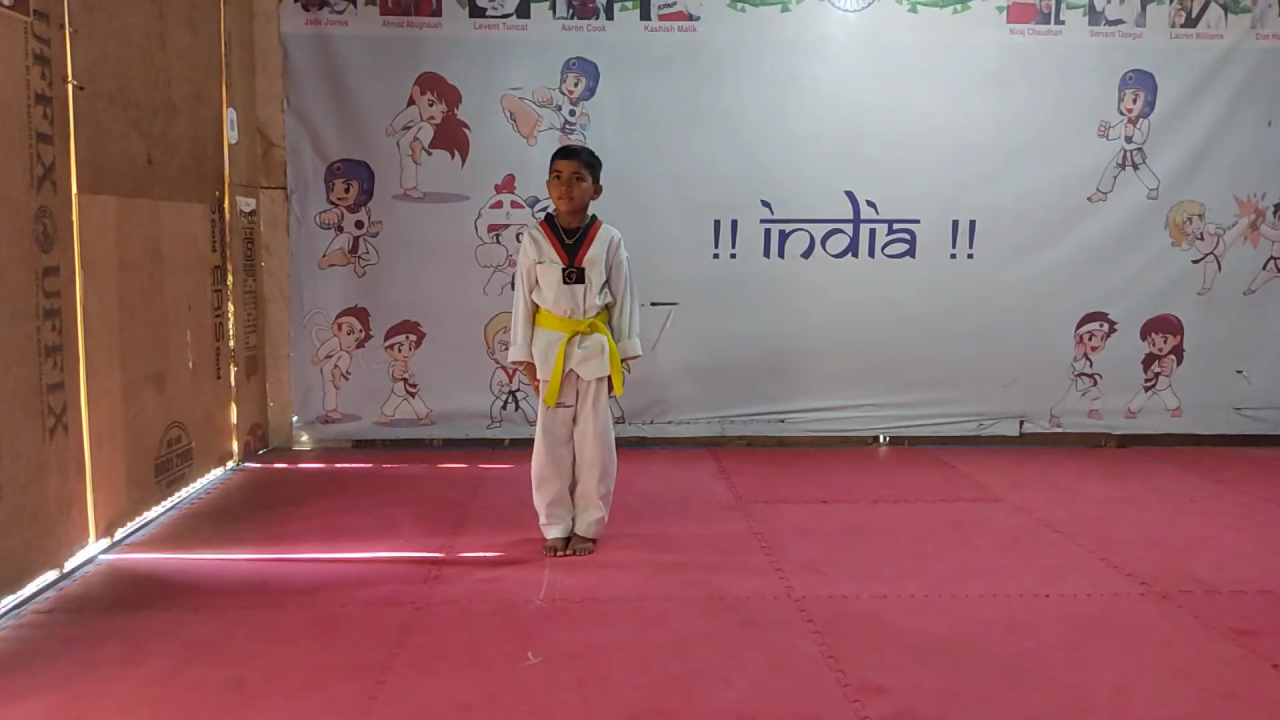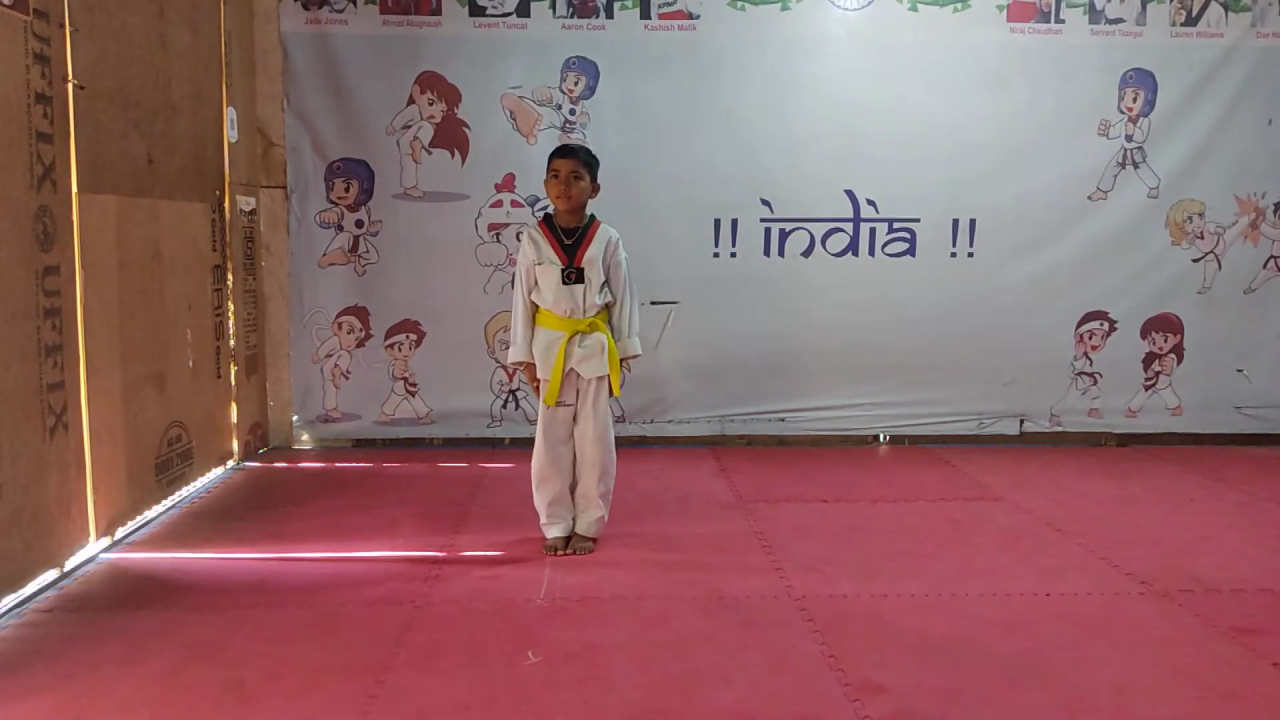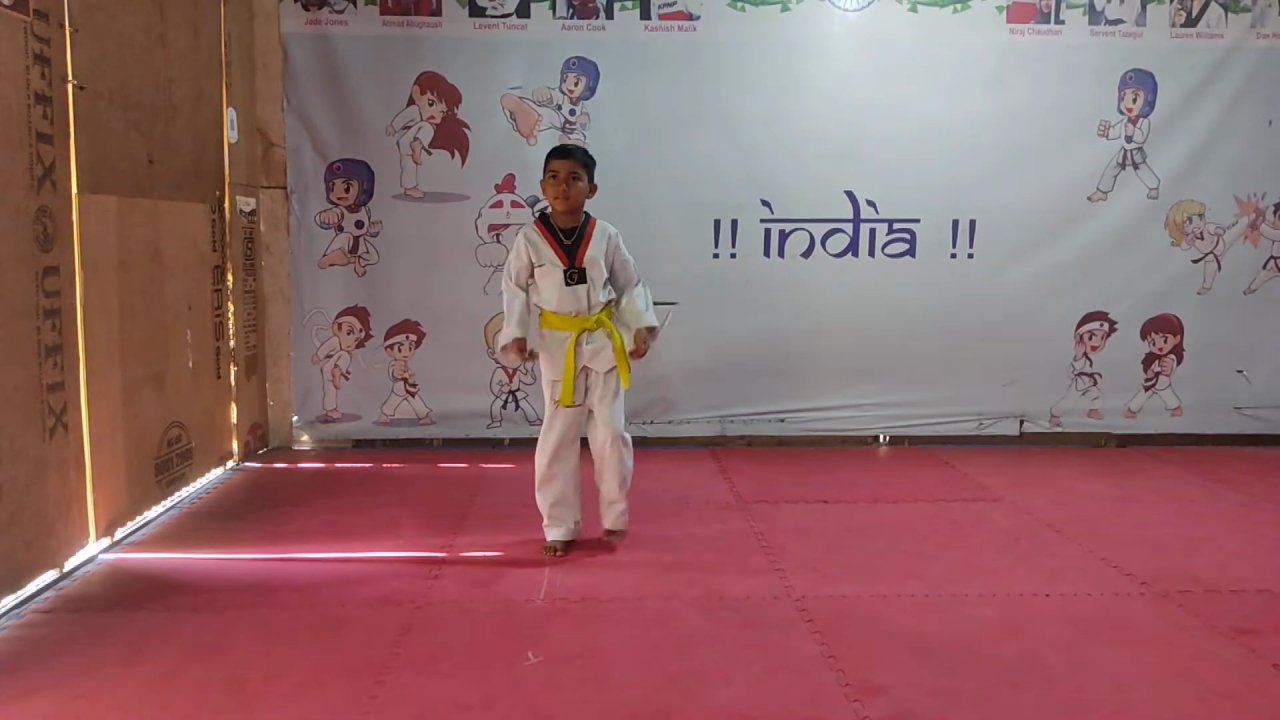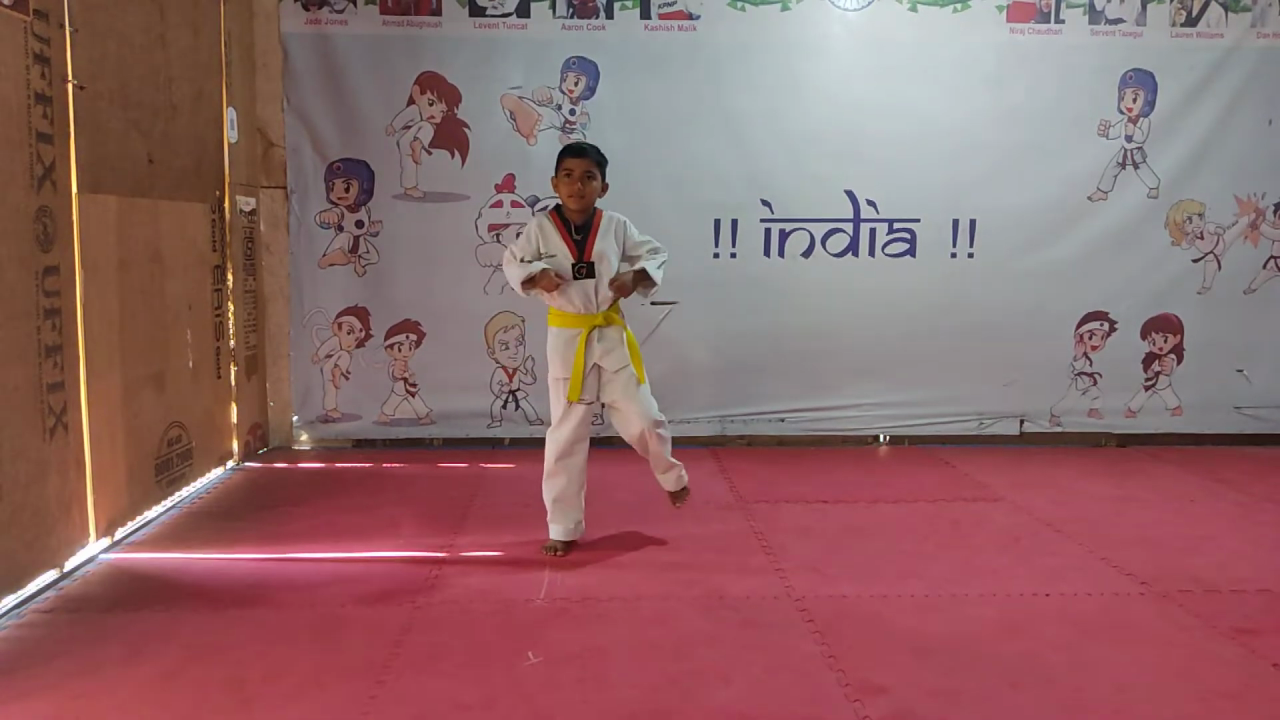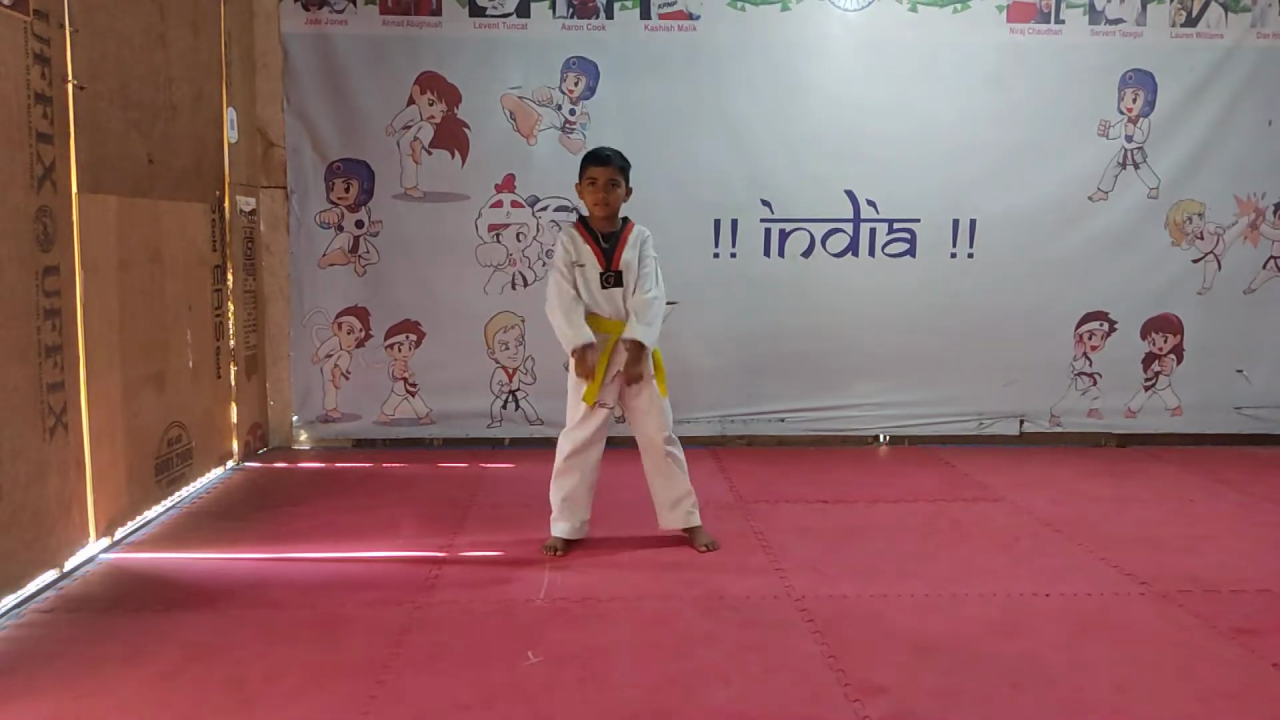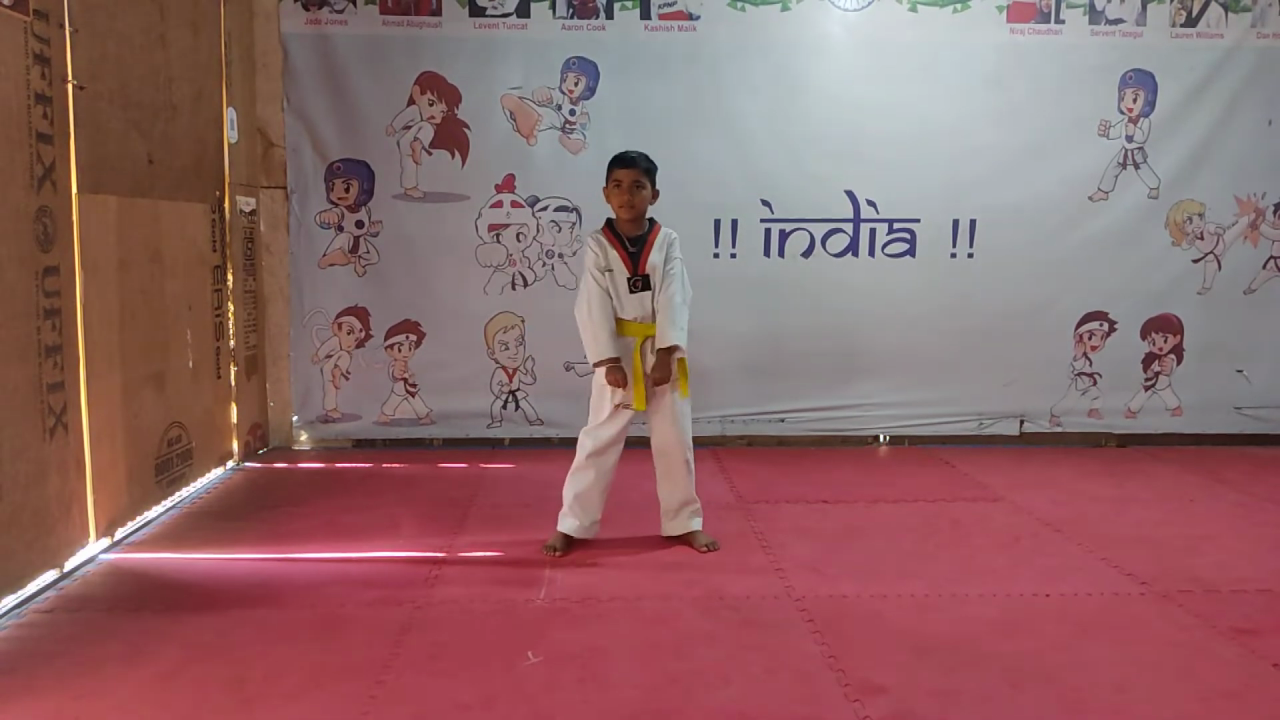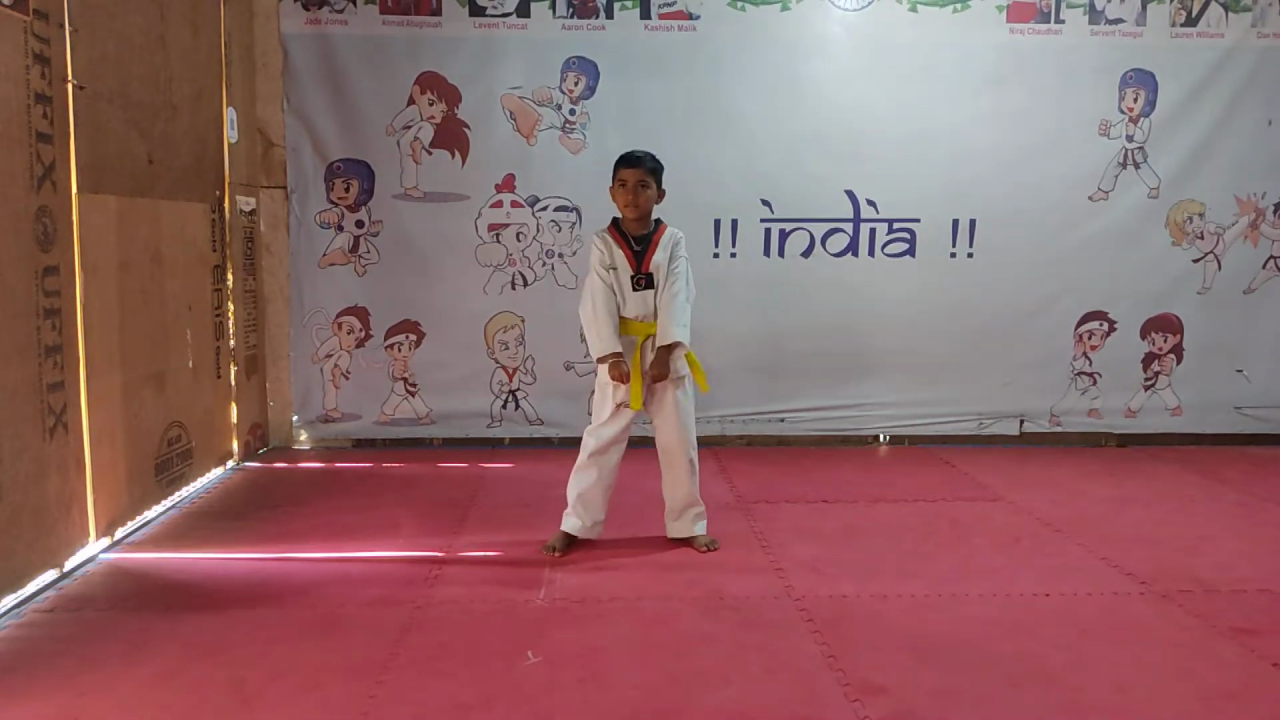
dt=0.2s
person 1, frame 1
left shoulder: (609, 240)
right shoulder: (535, 240)
left elbow: (623, 299)
right elbow: (524, 299)
left wrist: (622, 355)
right wrist: (526, 357)
left hip: (595, 347)
right hip: (550, 347)
left knee: (594, 440)
right knee: (552, 440)
left ankle: (587, 527)
right ankle: (556, 527)
person 1, frame 2
left shoulder: (607, 240)
right shoulder: (533, 239)
left elbow: (623, 299)
right elbow: (523, 300)
left wrist: (622, 355)
right wrist: (526, 357)
left hip: (594, 346)
right hip: (551, 346)
left knee: (594, 439)
right knee: (552, 439)
left ankle: (588, 526)
right ankle: (556, 526)
person 1, frame 3
left shoulder: (606, 235)
right shoulder: (530, 237)
left elbow: (631, 285)
right elbow: (514, 288)
left wrist: (643, 326)
right wrist: (515, 333)
left hip: (602, 343)
right hip: (556, 346)
left knee: (610, 434)
right knee: (557, 440)
left ankle: (613, 518)
right ankle: (559, 527)
person 1, frame 4
left shoulder: (615, 226)
right shoulder: (542, 227)
left elbow: (653, 251)
right elbow: (512, 261)
left wrist: (638, 276)
right wrist: (534, 276)
left hip: (612, 339)
right hip: (567, 341)
left knee: (643, 420)
right knee: (566, 436)
left ankle: (671, 477)
right ankle: (563, 527)
person 1, frame 5
left shoulder: (639, 237)
right shoulder: (570, 240)
left elbow: (650, 298)
right elbow: (561, 299)
left wrist: (636, 346)
right wrist: (581, 348)
left hip: (637, 347)
right hip: (592, 349)
left knee: (658, 436)
right knee: (578, 440)
left ankle: (686, 518)
right ankle: (566, 527)
person 1, frame 6
left shoulder: (667, 241)
right shoulder: (598, 245)
left elbow: (675, 300)
right elbow: (592, 307)
left wrist: (666, 353)
right wrist: (609, 361)
left hip: (663, 351)
right hip: (618, 352)
left knee: (675, 440)
right knee: (599, 439)
left ankle: (685, 522)
right ankle: (572, 524)
person 1, frame 7
left shoulder: (673, 241)
right shoulder: (603, 244)
left elbow: (676, 300)
right elbow: (597, 305)
left wrist: (665, 352)
right wrist: (613, 356)
left hip: (666, 352)
right hip: (621, 351)
left knee: (679, 441)
right knee: (601, 439)
left ankle: (688, 524)
right ankle: (575, 524)
